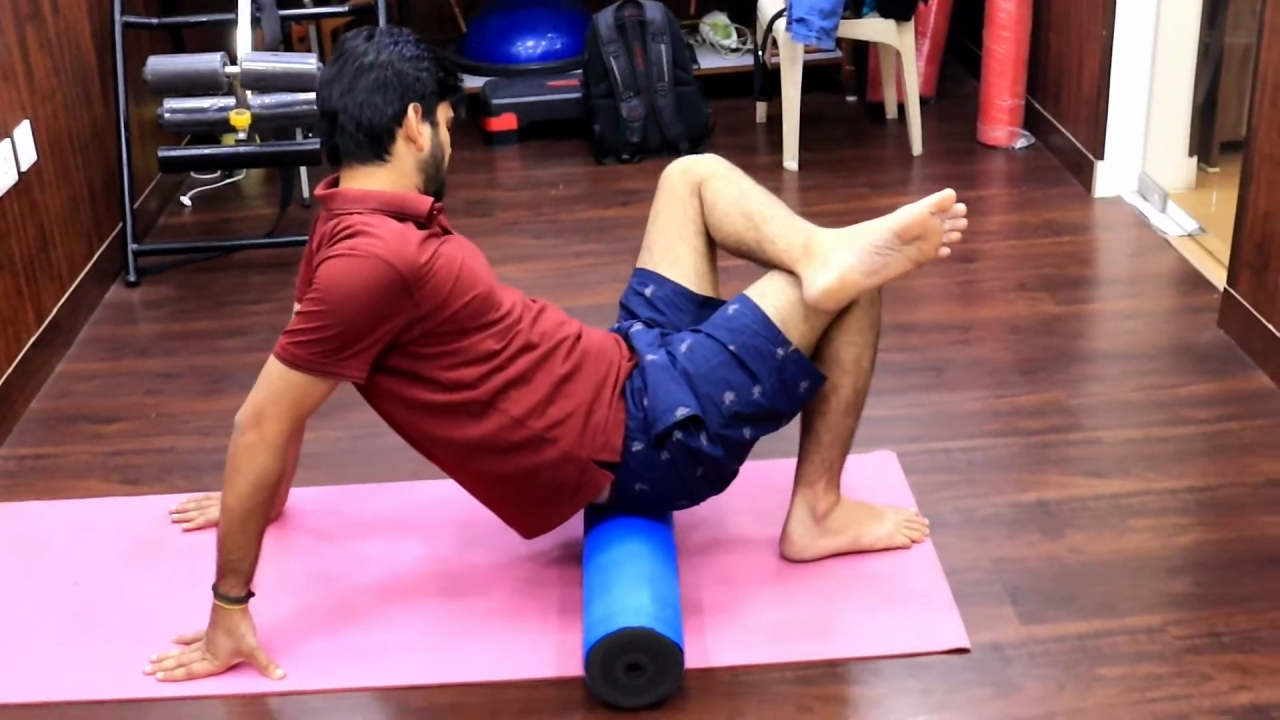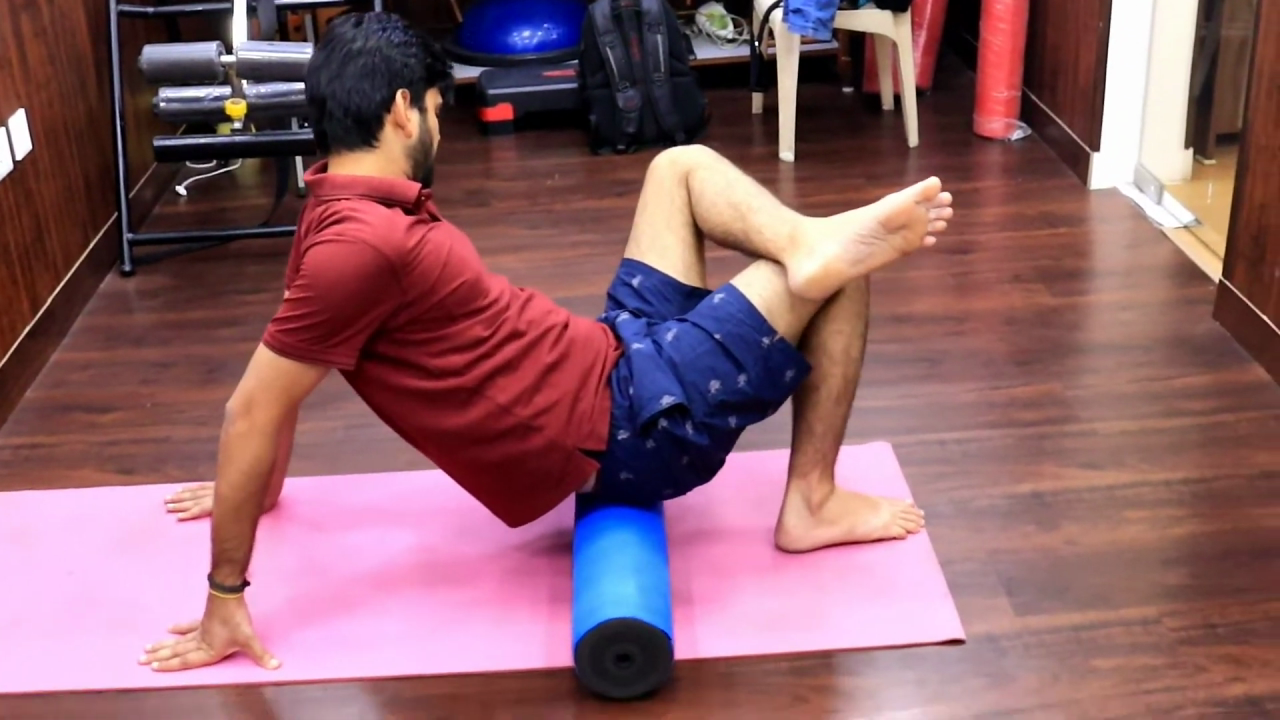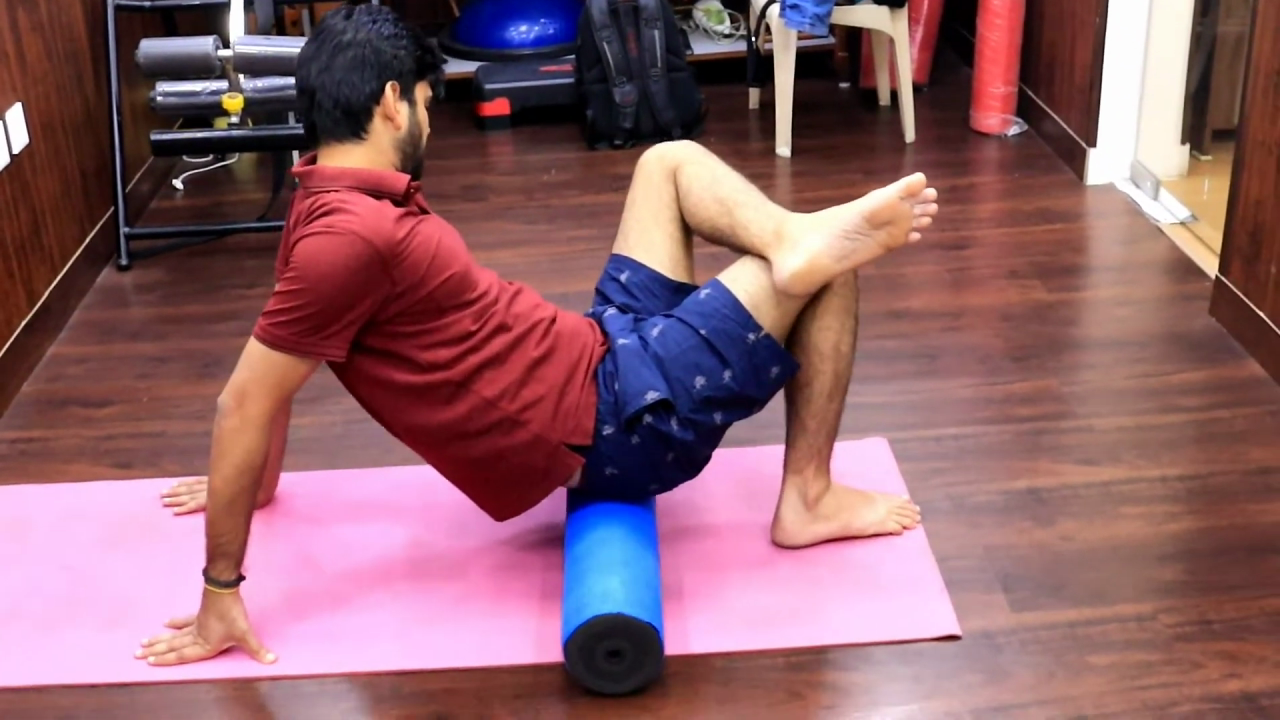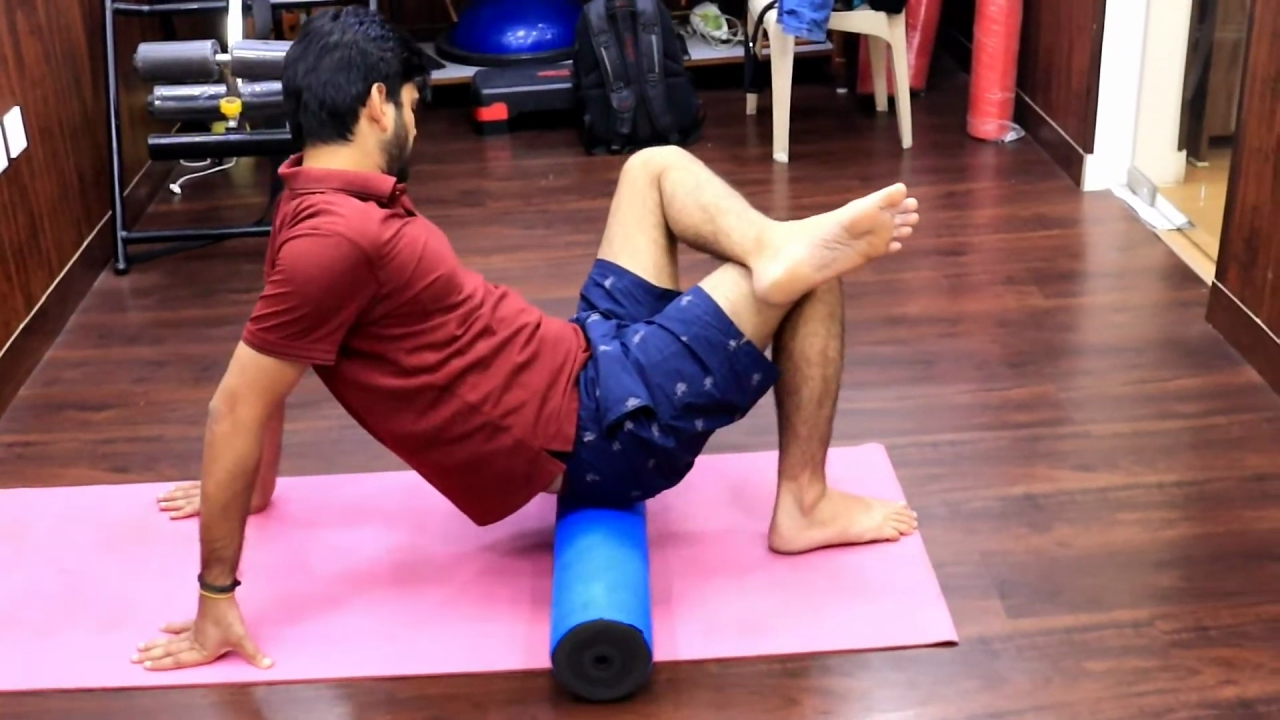
dt=0.1s
person 1, frame 1
left shoulder: (357, 222)
right shoulder: (376, 257)
left elbow: (298, 349)
right elbow: (261, 421)
right wrist: (230, 610)
left hip: (625, 369)
right hip: (644, 431)
left knee: (696, 175)
right knee: (852, 282)
left ankle: (824, 252)
right ankle: (821, 510)
person 1, frame 2
left shoulder: (346, 208)
right shoulder: (362, 243)
left elbow: (285, 340)
right elbow: (252, 410)
right wrist: (225, 601)
left hip: (615, 357)
right hip: (632, 422)
left knee: (683, 167)
right knee: (839, 272)
left ankle: (811, 242)
right ankle: (814, 500)
person 1, frame 3
left shoulder: (338, 200)
right shoulder: (353, 235)
left elbow: (275, 359)
right elbow: (244, 402)
left wrist: (261, 481)
right wrist: (222, 593)
left hip: (601, 355)
right hip: (615, 418)
left knee: (673, 161)
right knee: (828, 265)
left ankle: (792, 237)
right ankle: (809, 498)
person 1, frame 4
left shoulder: (324, 202)
right shoulder: (338, 236)
left elbow: (259, 376)
right elbow: (235, 408)
left wrist: (256, 486)
right wrist: (217, 599)
left hip: (588, 359)
right hip: (600, 426)
left knee: (658, 167)
right knee: (813, 273)
left ankle: (776, 247)
right ankle: (805, 503)
